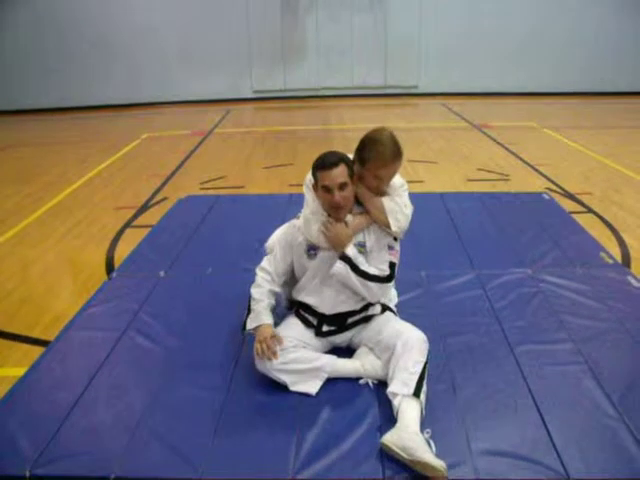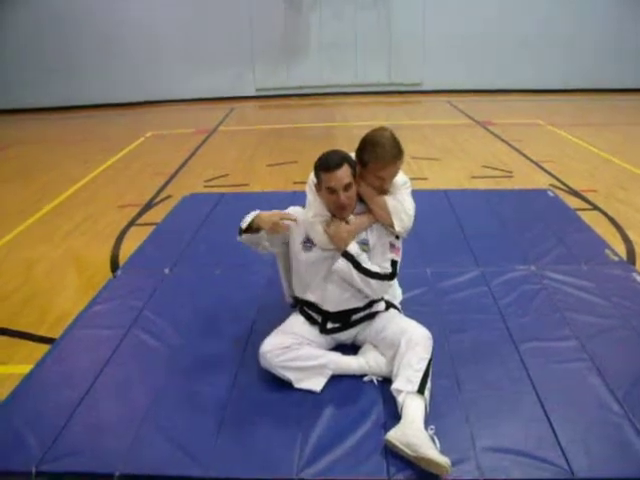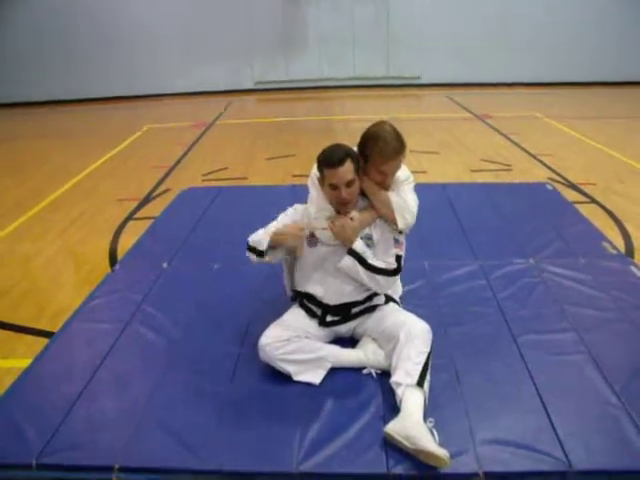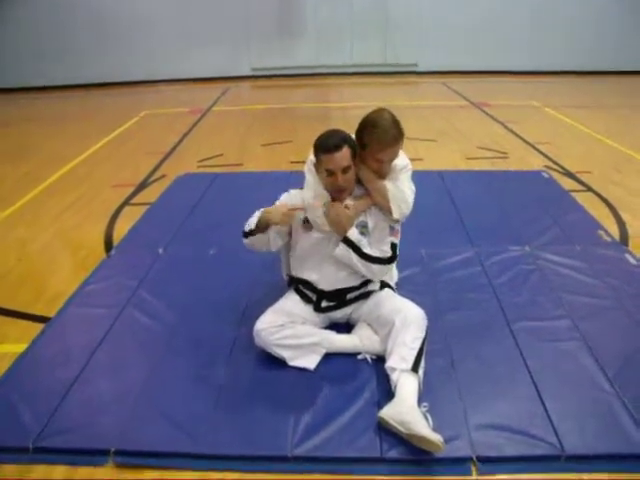
dt=1s
person 1, frame 1
left shoulder: (377, 227)
right shoulder: (297, 230)
left elbow: (378, 289)
right elbow: (266, 275)
left wrist: (345, 249)
right wrist: (262, 322)
left hip: (365, 318)
right hip: (312, 320)
left knee: (414, 341)
right knee: (267, 358)
left ankle: (408, 431)
right ankle: (364, 366)
person 1, frame 2
left shoulder: (378, 224)
right shoulder: (300, 219)
left elbow: (380, 286)
right elbow: (255, 239)
left wrist: (347, 247)
right wrist: (257, 220)
left hip: (368, 316)
right hip: (315, 318)
left knee: (418, 338)
right knee: (271, 353)
left ankle: (412, 426)
right ankle: (369, 363)
person 1, frame 3
left shoulder: (381, 217)
right shoulder: (303, 214)
left elbow: (387, 280)
right elbow: (257, 247)
left wrist: (353, 243)
right wrist: (273, 238)
left hip: (368, 309)
right hip: (314, 311)
left knee: (418, 331)
right knee: (270, 346)
left ankle: (411, 419)
right ankle: (368, 355)
person 1, frame 4
left shoulder: (376, 204)
right shoulder: (299, 200)
left elbow: (381, 267)
right elbow: (257, 241)
left wrist: (347, 232)
right wrist: (264, 218)
left hip: (363, 295)
right hip: (310, 297)
left knee: (413, 317)
right knee: (265, 332)
left ankle: (405, 404)
right ankle: (361, 341)
